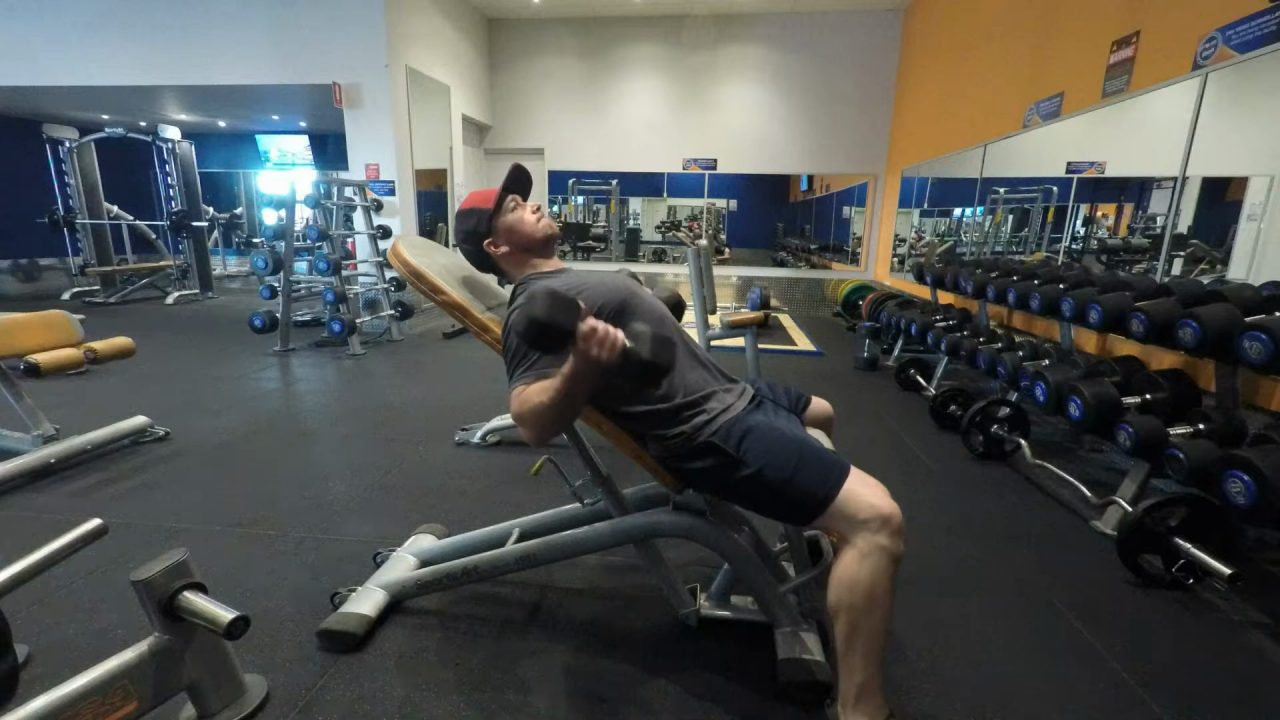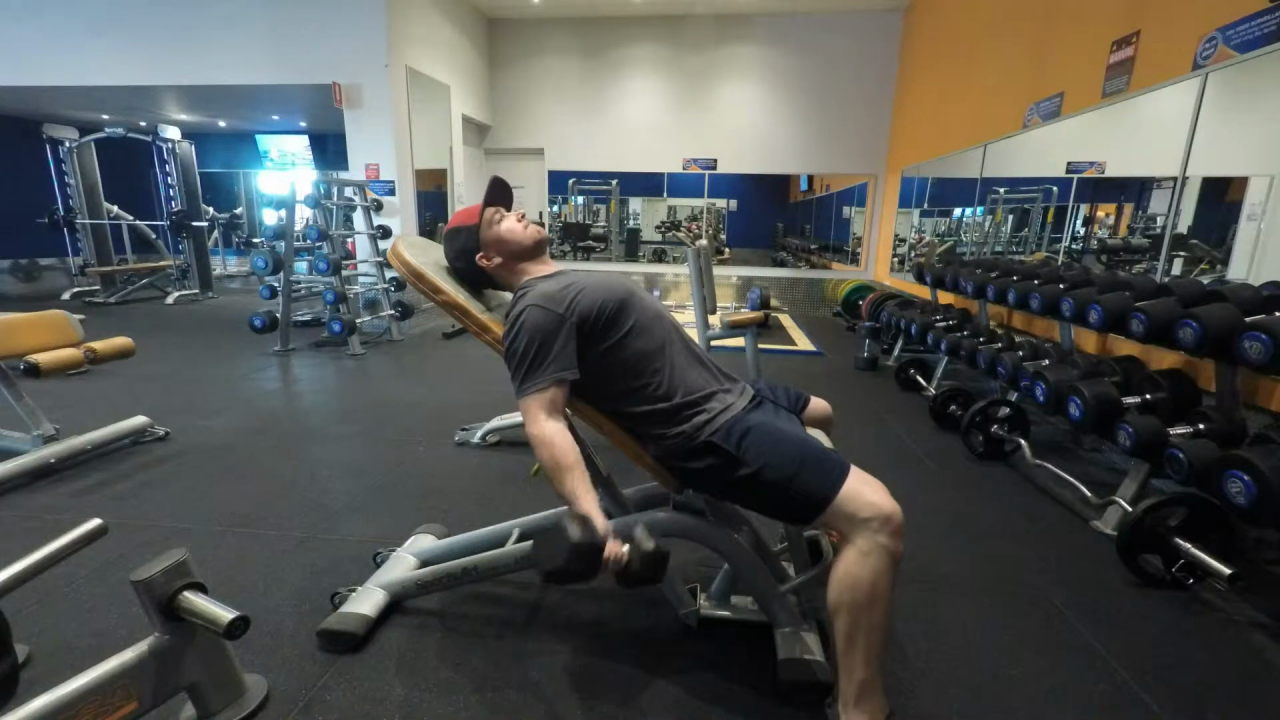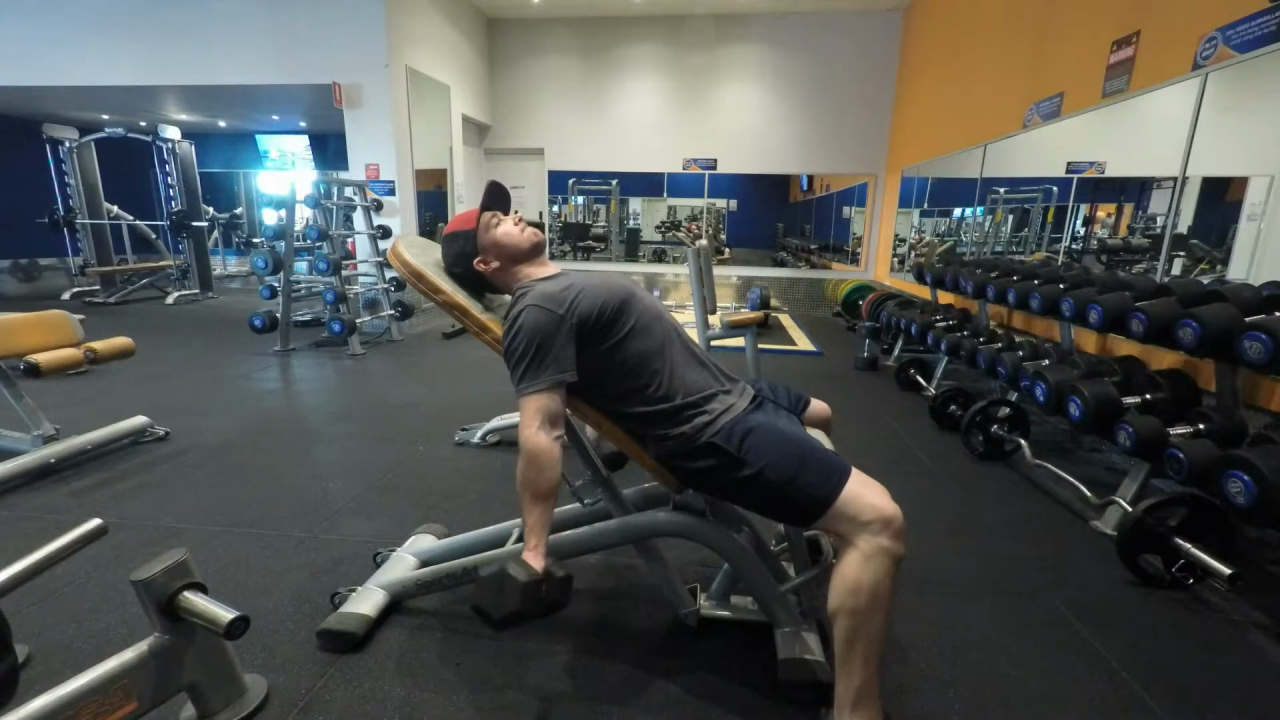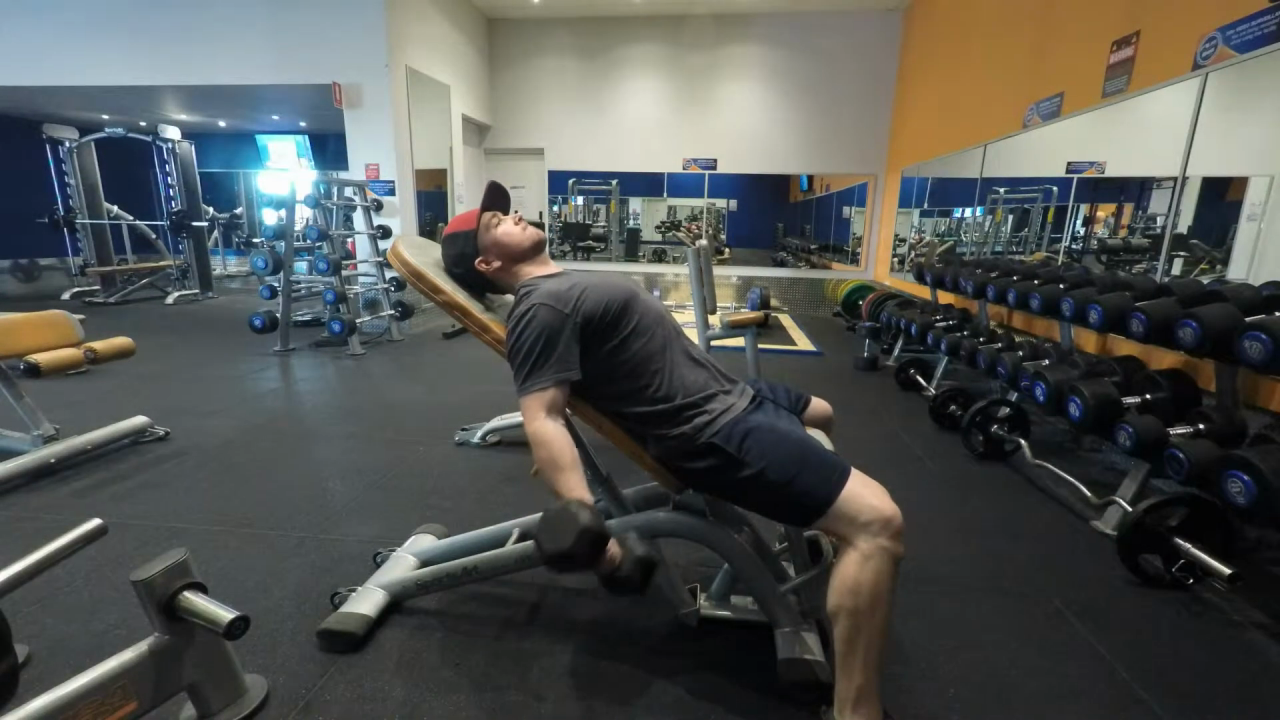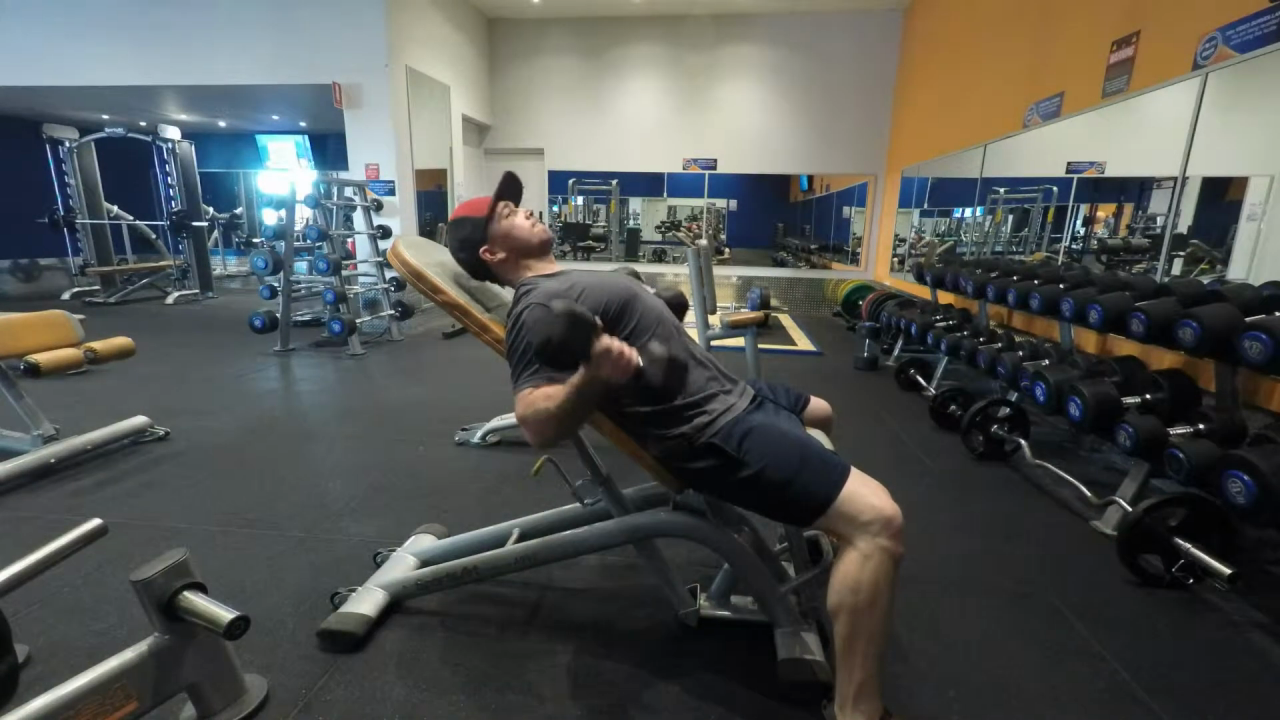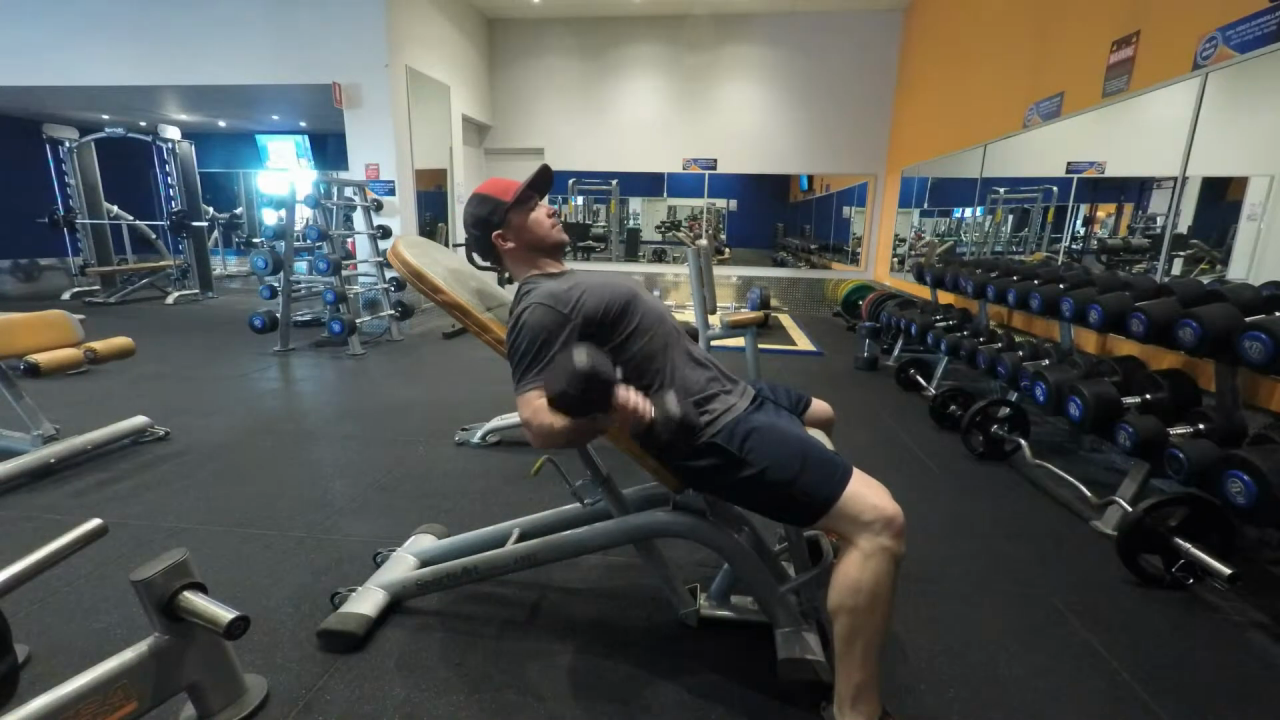
dt=0.7s
person 1, frame 1
left shoulder: (566, 281)
right elbow: (534, 422)
left wrist: (653, 310)
right wrist: (582, 361)
left hip: (730, 396)
right hip: (711, 432)
left knee: (821, 414)
right knee: (875, 518)
left ankle: (805, 535)
person 1, frame 2
left shoulder: (560, 284)
right shoulder: (537, 310)
right elbow: (545, 421)
right wrist: (592, 518)
left hip: (731, 396)
right hip: (712, 432)
left knee: (819, 414)
right knee: (876, 517)
left ankle: (803, 529)
person 1, frame 3
left shoulder: (559, 285)
right shoulder: (538, 311)
right elbow: (540, 429)
right wrist: (534, 550)
left hip: (732, 395)
right hip: (713, 433)
left knee: (819, 416)
right knee: (877, 521)
person 1, frame 4
left shoulder: (562, 285)
right shoulder: (541, 309)
right elbow: (543, 418)
left hip: (731, 395)
right hip: (711, 432)
left knee: (820, 414)
right knee: (877, 522)
person 1, frame 5
left shoulder: (559, 283)
right shoulder: (539, 308)
right elbow: (538, 420)
left wrist: (657, 309)
right wrist: (593, 377)
left hip: (730, 394)
right hip: (712, 431)
left knee: (820, 415)
right knee: (876, 520)
person 1, frame 6
left shoulder: (565, 282)
right shoulder: (541, 307)
right elbow: (539, 416)
left wrist: (675, 337)
right wrist: (603, 409)
left hip: (730, 394)
right hip: (713, 430)
left knee: (821, 416)
right knee: (878, 521)
